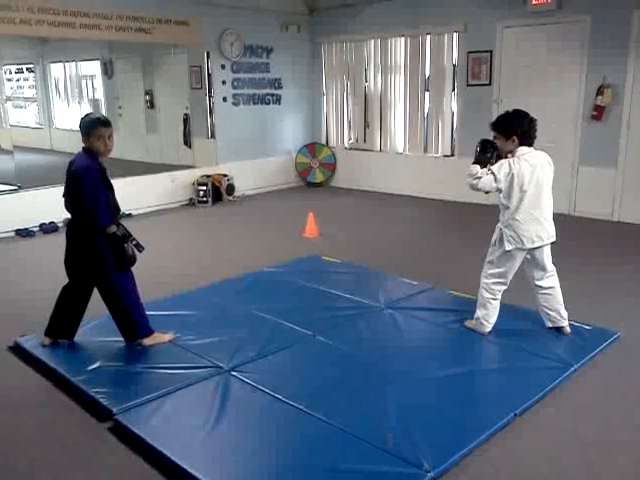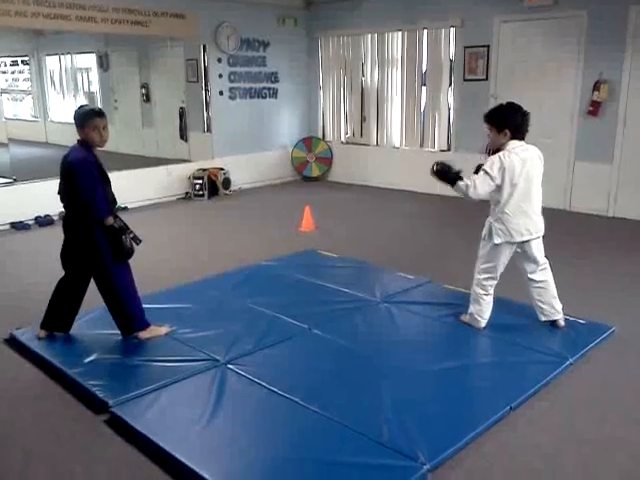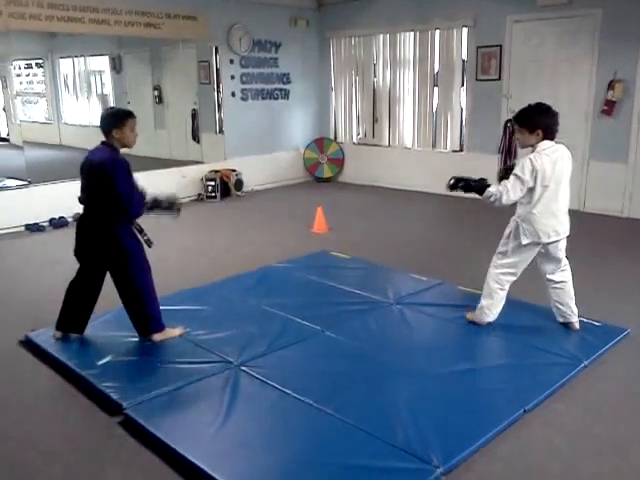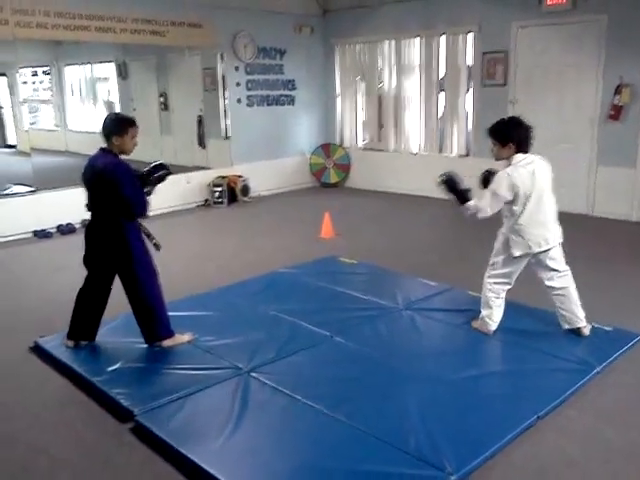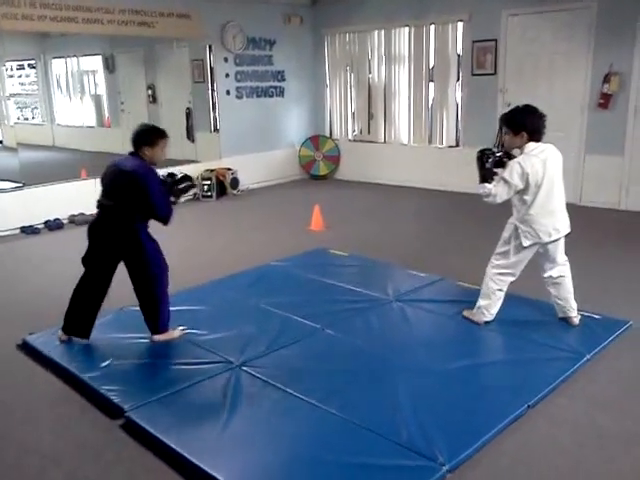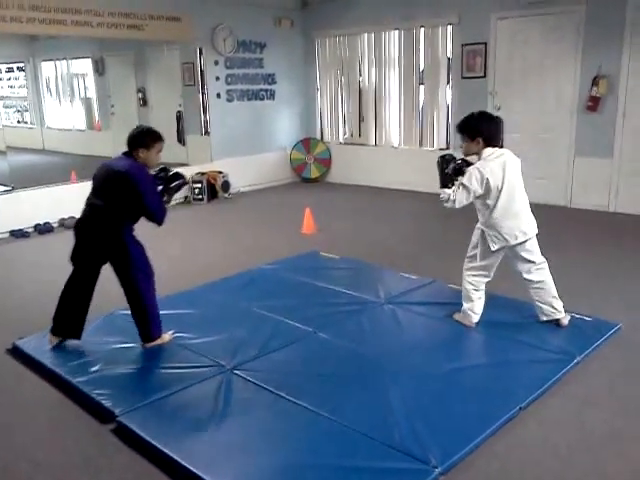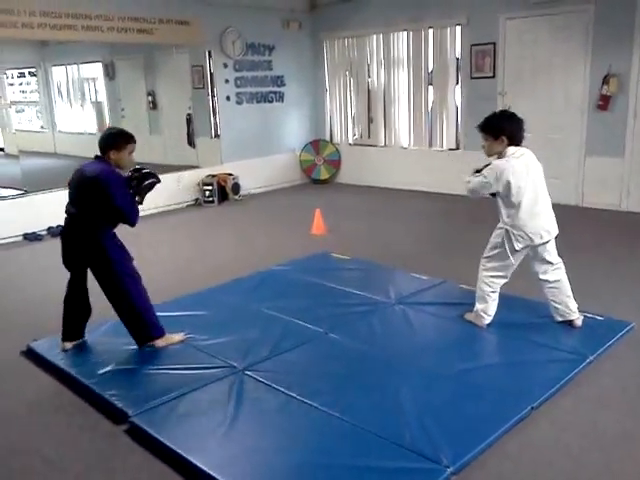
dt=0.5s
person 1, frame 1
left shoulder: (78, 162)
right shoulder: (89, 169)
right elbow: (97, 211)
right wrist: (115, 235)
left hip: (80, 234)
right hip: (94, 238)
left knee: (79, 284)
right knee: (120, 283)
left ankle: (54, 334)
right ankle: (143, 333)
person 1, frame 2
left shoulder: (73, 155)
right shoulder: (84, 161)
right elbow: (95, 203)
right wrist: (113, 227)
left hip: (77, 227)
right hip: (91, 230)
left knee: (75, 277)
right knee: (117, 276)
left ankle: (50, 326)
right ankle: (139, 326)
person 1, frame 3
left shoulder: (93, 156)
right shoulder: (116, 162)
right elbow: (132, 206)
left wrist: (138, 198)
right wrist: (147, 201)
left hip: (90, 225)
right hip: (113, 230)
left knee: (87, 277)
right knee: (137, 276)
left ankle: (65, 326)
right ankle: (154, 329)
person 1, frame 4
left shoulder: (93, 163)
right shoulder: (118, 168)
right elbow: (138, 208)
left wrist: (137, 183)
right wrist: (146, 186)
left hip: (98, 231)
right hip: (120, 234)
left knee: (95, 283)
right knee: (143, 282)
left ankle: (76, 335)
right ankle: (162, 335)
person 1, frame 5
left shoulder: (116, 166)
right shoulder: (146, 173)
right elbow: (163, 215)
left wrist: (162, 188)
right wrist: (170, 194)
left hip: (102, 228)
right hip: (129, 232)
left knee: (93, 278)
right knee: (155, 274)
left ankle: (69, 329)
right ankle: (160, 329)
person 1, frame 6
left shoulder: (109, 166)
right shoulder: (139, 174)
right elbow: (157, 216)
left wrist: (153, 187)
right wrist: (164, 194)
left hip: (88, 227)
right hip: (114, 233)
left knee: (81, 279)
right knee: (140, 279)
left ankle: (59, 332)
right ankle: (152, 335)
person 1, frame 7
left shoulder: (84, 170)
right shoulder: (110, 177)
right elbow: (130, 218)
left wrist: (127, 186)
right wrist: (137, 195)
left hip: (72, 235)
right hip: (96, 239)
left knee: (77, 283)
right knee: (127, 284)
left ankle: (70, 337)
right ankle: (154, 335)
person 2, frame 1
left shoulder: (508, 167)
right shoulder: (545, 160)
left elbow: (476, 181)
left wrist: (480, 161)
left hip: (514, 234)
right hip: (541, 231)
left knee: (493, 278)
right knee: (545, 277)
left ankle: (482, 322)
right ankle: (560, 322)
person 2, frame 2
left shoulder: (499, 160)
right shoulder: (536, 154)
left elbow: (475, 189)
left wrist: (452, 178)
left hip: (504, 228)
right hip: (531, 225)
left knee: (486, 273)
right knee: (539, 269)
left ankle: (477, 317)
right ankle: (554, 315)
person 2, frame 3
left shoulder: (531, 162)
right shoulder: (564, 154)
left elbow: (505, 196)
left wrist: (476, 186)
right wrist: (513, 178)
left hip: (530, 228)
right hip: (556, 226)
left knee: (502, 269)
right knee: (559, 272)
left ankle: (484, 313)
right ankle: (570, 318)
person 2, frame 4
left shoulder: (507, 176)
right shoulder: (542, 164)
left elbow: (482, 209)
left wrist: (459, 193)
left hip: (518, 239)
right hip: (547, 235)
left knee: (496, 279)
right knee: (559, 278)
left ankle: (487, 322)
right ankle: (579, 323)
person 2, frame 5
left shoulder: (519, 164)
right shoulder: (553, 153)
left elbow: (493, 195)
left hip: (527, 228)
right hip: (554, 225)
left knee: (500, 268)
right knee: (557, 268)
left ankle: (482, 312)
right ankle: (570, 313)
person 2, frame 6
left shoulder: (478, 171)
right shoulder: (510, 157)
left elbow: (454, 200)
left hip: (495, 232)
right hip: (522, 227)
left knee: (474, 270)
right knee: (536, 270)
left ankle: (469, 315)
right ankle: (557, 314)
person 2, frame 7
left shoulder: (499, 168)
right shoulder: (529, 157)
left elbow: (473, 189)
left wrist: (477, 175)
right wrist: (488, 174)
left hip: (516, 231)
right hip: (543, 226)
left knee: (491, 270)
right knee: (552, 270)
left ankle: (481, 315)
right ankle: (571, 315)
